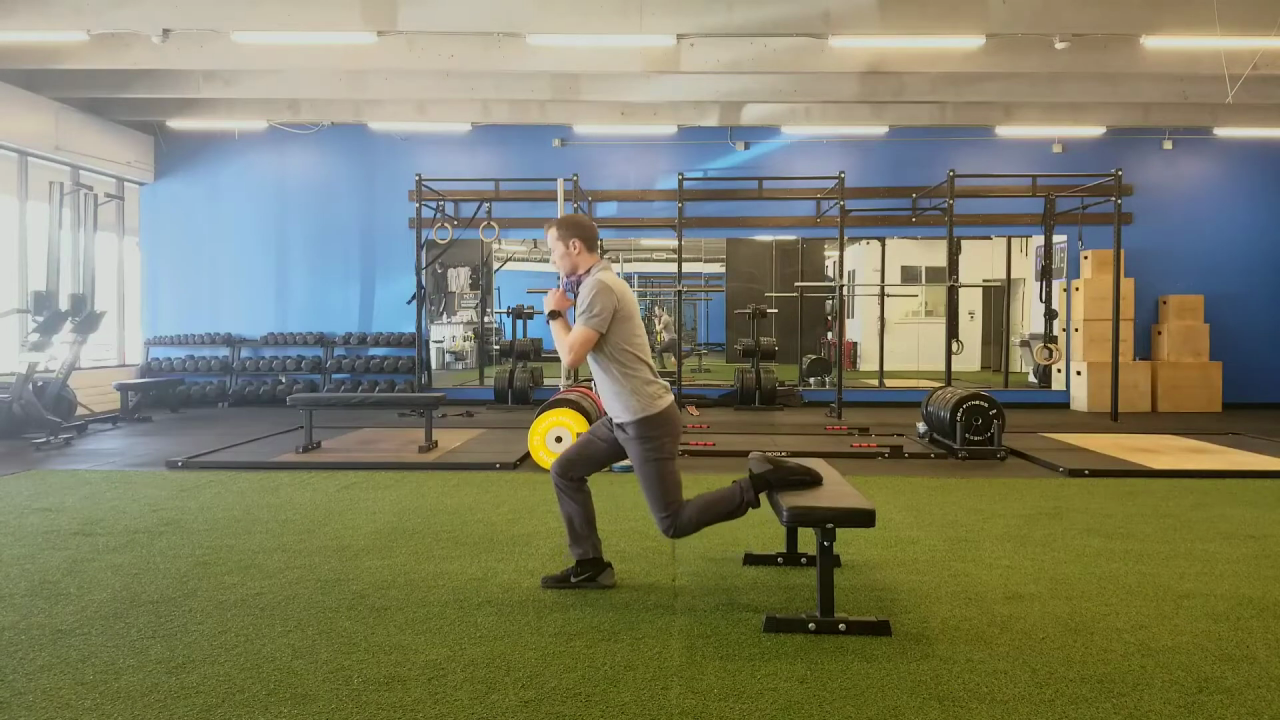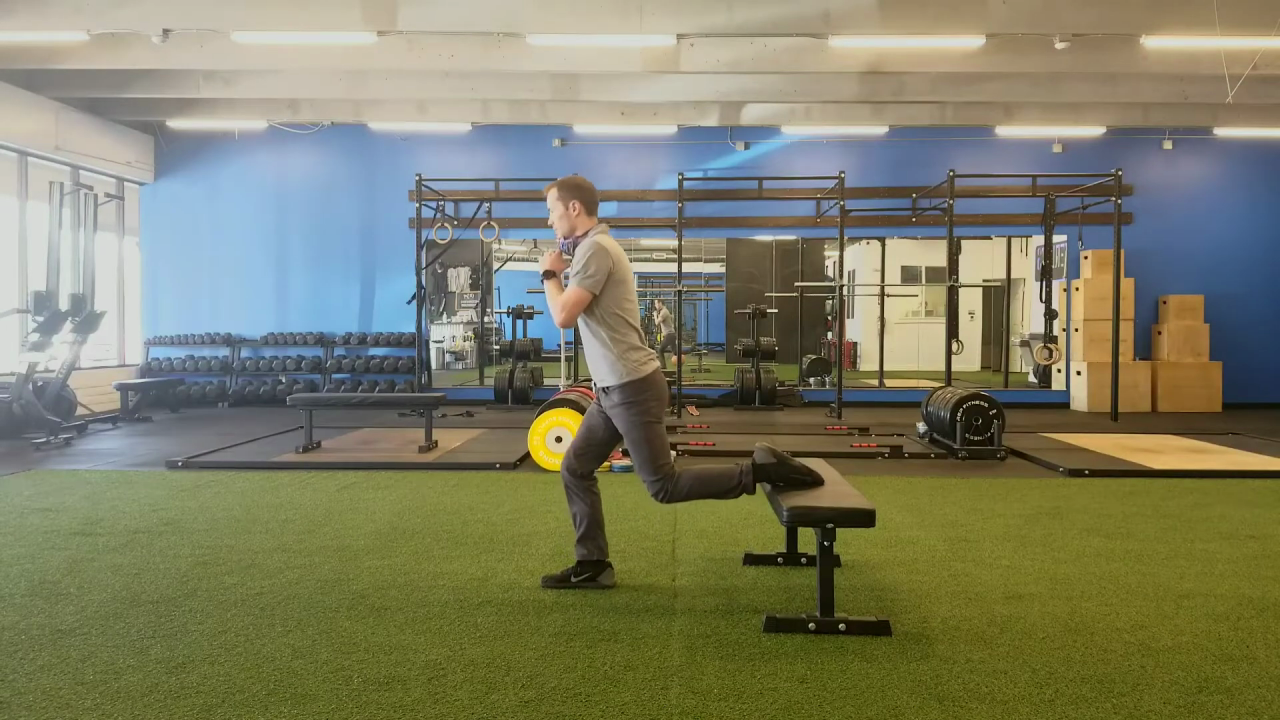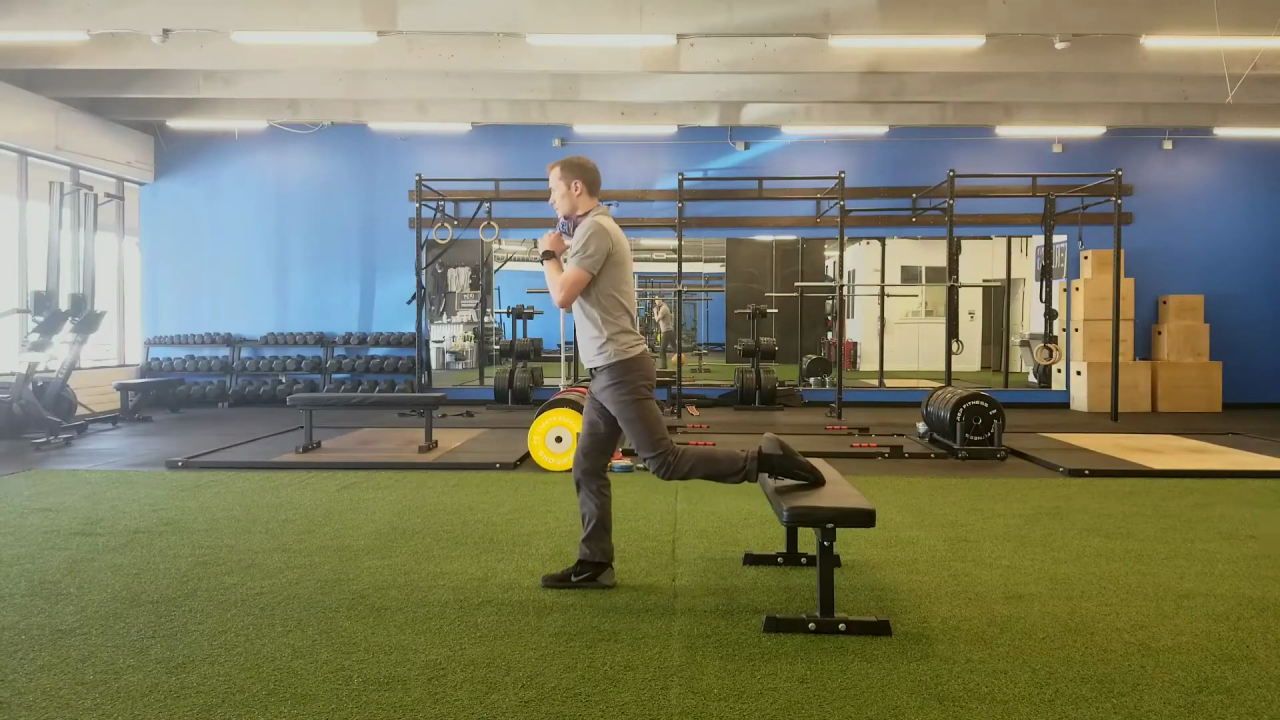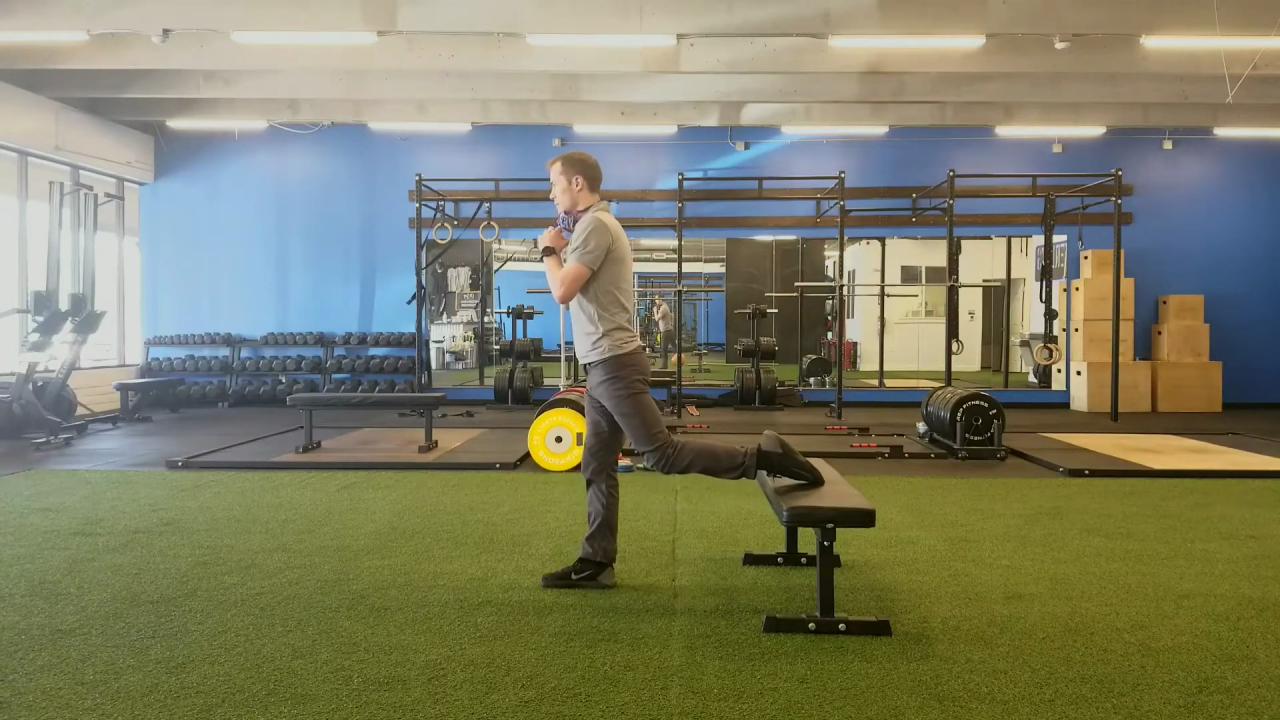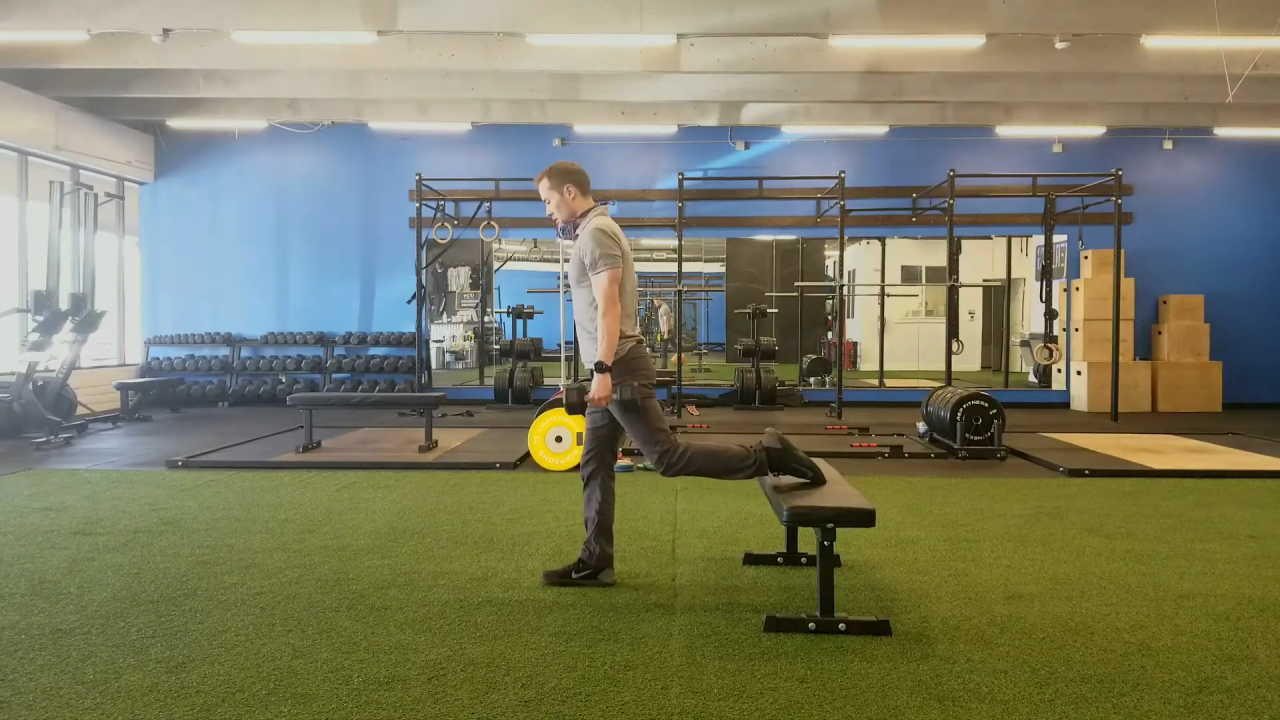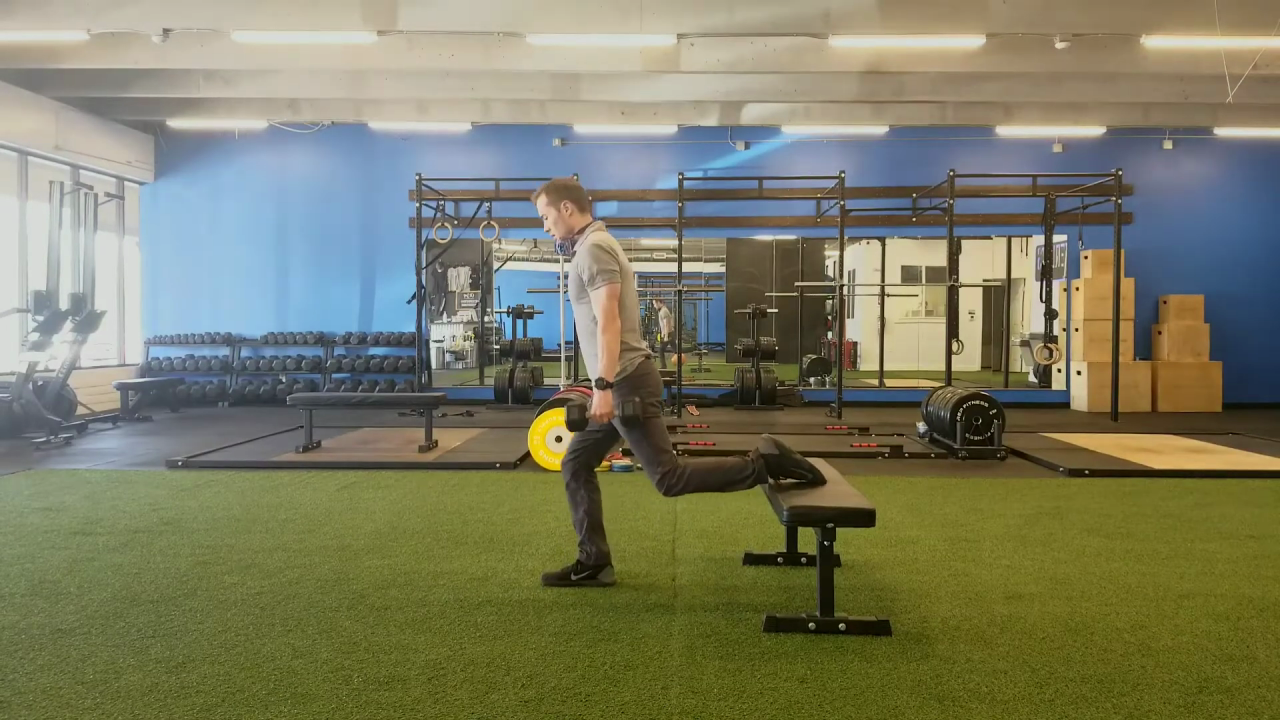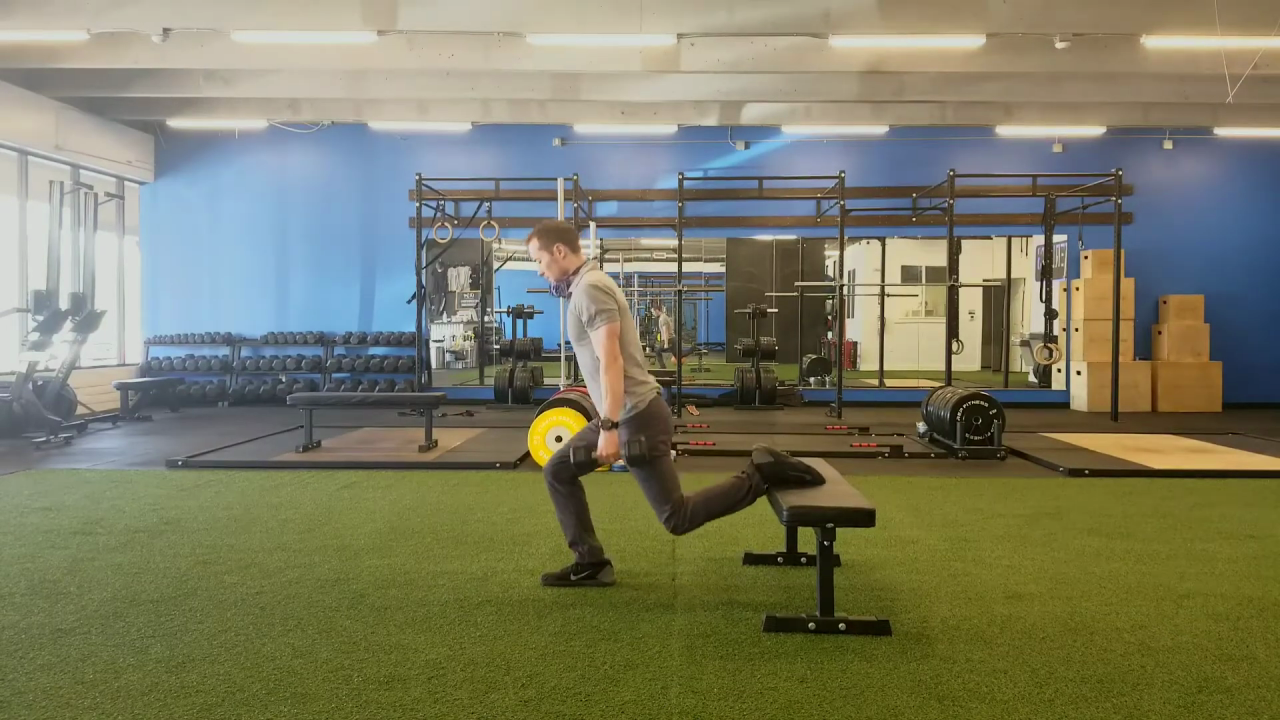
dt=0.3s
person 1, frame 1
left shoulder: (599, 286)
right shoulder: (599, 282)
left elbow: (572, 357)
right elbow: (582, 350)
left wrist: (554, 314)
right wrist: (566, 314)
left hip: (647, 420)
right hip: (625, 417)
left knee: (673, 521)
right knee: (565, 471)
left ankle: (759, 481)
right ankle: (590, 566)
person 1, frame 2
left shoulder: (594, 249)
right shoulder: (594, 247)
left elbow: (564, 317)
right elbow: (577, 312)
left wrist: (549, 275)
right wrist: (562, 273)
left hip: (633, 387)
right hip: (614, 389)
left knee: (664, 485)
right knee: (575, 468)
left ankle: (758, 469)
right ankle: (592, 565)
person 1, frame 3
left shoulder: (594, 229)
right shoulder: (595, 228)
left elbow: (563, 296)
left wrist: (549, 255)
right wrist: (563, 254)
left hip: (620, 369)
right hip: (606, 371)
left knee: (665, 461)
right knee: (587, 468)
left ankle: (764, 459)
right ankle: (594, 565)
person 1, frame 4
left shoulder: (594, 225)
right shoulder: (595, 225)
left elbow: (563, 291)
left wrist: (549, 251)
right wrist: (563, 251)
left hip: (614, 364)
right hip: (603, 366)
left knee: (663, 454)
right knee: (597, 468)
left ankle: (762, 457)
right ankle: (596, 563)
person 1, frame 5
left shoulder: (597, 231)
right shoulder: (593, 232)
left elbow: (609, 306)
left wrist: (603, 370)
right wrist: (602, 371)
left hip: (619, 367)
right hip: (611, 368)
left knee: (668, 456)
right knee: (595, 466)
left ankle: (767, 455)
right ankle: (595, 563)
person 1, frame 6
left shoulder: (594, 247)
right shoulder: (592, 246)
left elbow: (608, 322)
left wrist: (603, 386)
right wrist: (603, 385)
left hip: (626, 381)
right hip: (616, 381)
left knee: (668, 477)
right knee: (575, 465)
left ankle: (764, 462)
right ankle: (593, 563)
person 1, frame 7
left shoulder: (590, 288)
right shoulder: (587, 286)
left elbow: (611, 361)
left wrist: (608, 428)
right wrist: (608, 423)
left hip: (636, 416)
right hip: (622, 414)
left knee: (677, 517)
right knee: (559, 472)
left ankle: (761, 474)
right ankle: (591, 563)
